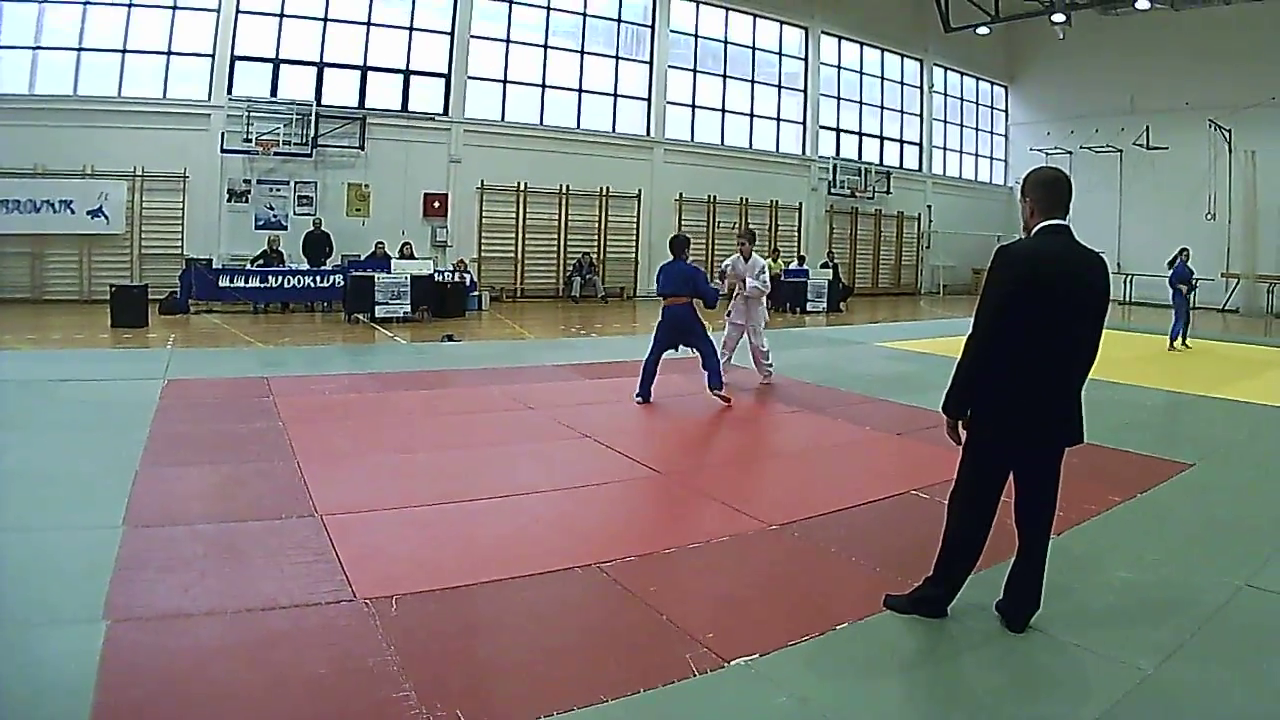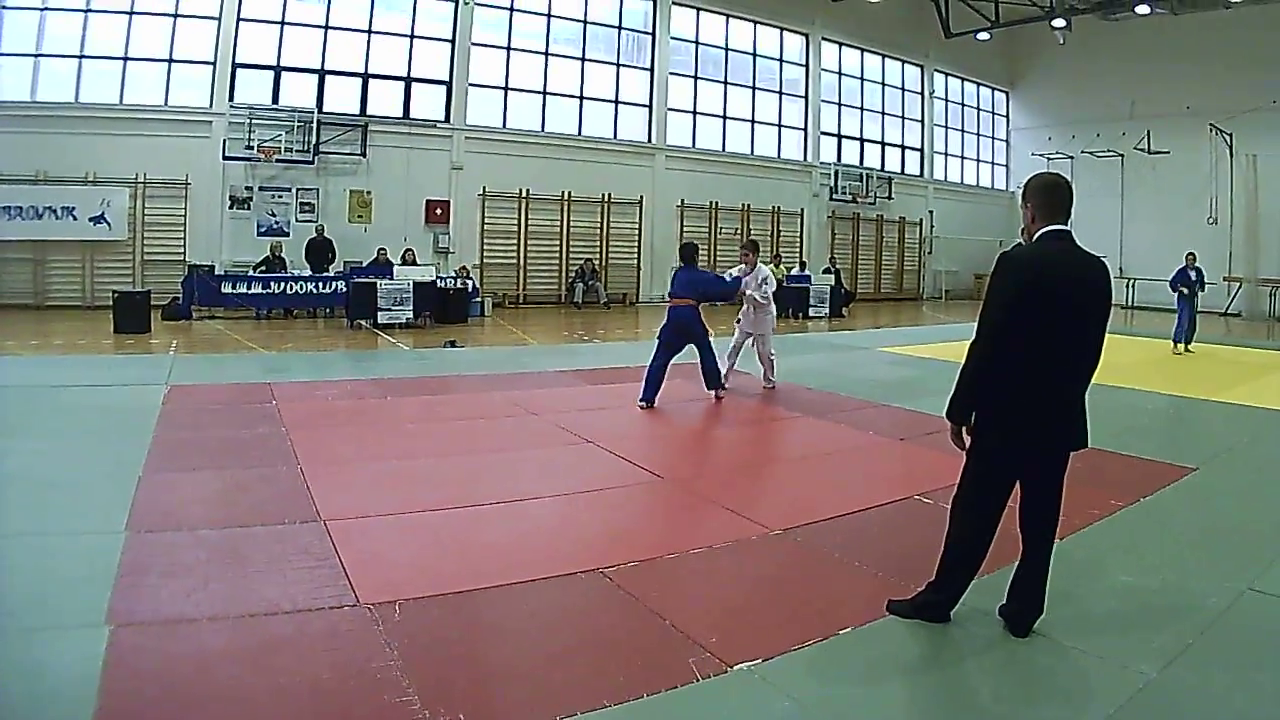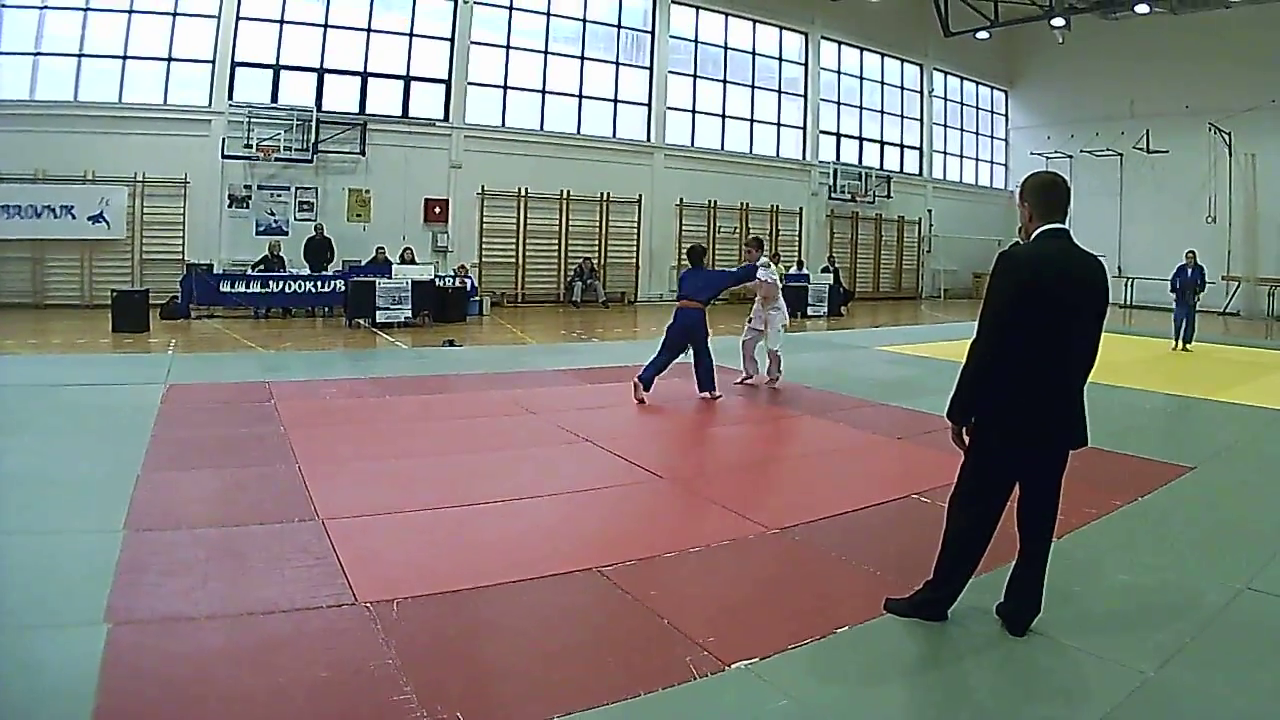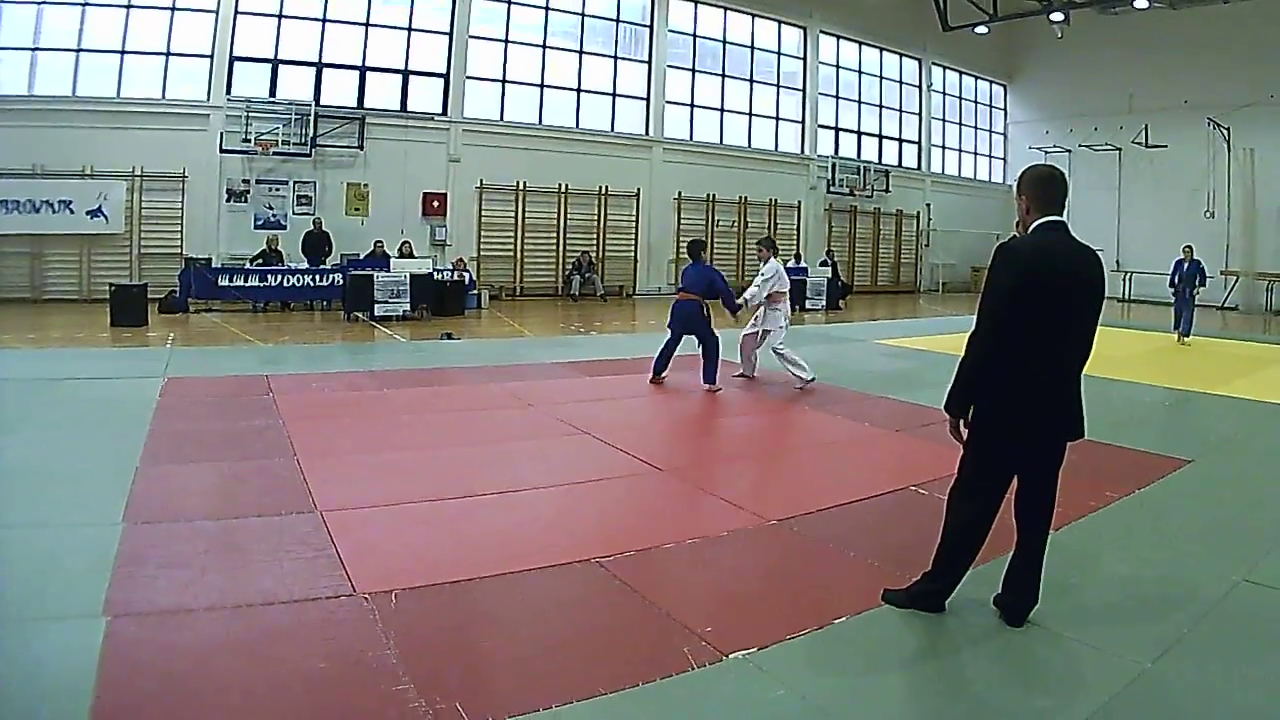
dt=0.2s
person 1, frame 1
left shoulder: (1015, 257)
right shoulder: (1094, 266)
left elbow: (984, 341)
right elbow: (1088, 346)
left wrist: (956, 405)
left hip: (1003, 409)
right hip: (1057, 411)
left knee: (971, 506)
right knee: (1036, 514)
left ankle: (936, 594)
right ankle: (1019, 606)
person 1, frame 2
left shoulder: (1017, 263)
right shoulder: (1096, 270)
left elbow: (987, 347)
right elbow: (1091, 349)
left wrist: (960, 411)
left hip: (1007, 415)
right hip: (1062, 416)
left knee: (974, 511)
right knee: (1040, 519)
left ankle: (939, 599)
right ankle: (1022, 611)
person 1, frame 3
left shoulder: (1017, 262)
right shoulder: (1092, 269)
left elbow: (988, 346)
right elbow: (1087, 347)
left wrist: (960, 411)
left hip: (1007, 414)
right hip: (1060, 414)
left knee: (972, 509)
right knee: (1038, 517)
left ankle: (936, 597)
right ankle: (1020, 610)
person 1, frame 4
left shoulder: (1015, 254)
right shoulder: (1089, 261)
left elbow: (987, 339)
right elbow: (1082, 338)
left wrist: (958, 403)
left hip: (1006, 406)
right hip: (1058, 406)
left knee: (972, 500)
right knee: (1036, 508)
left ankle: (934, 589)
right ankle: (1018, 600)
person 2, frame 1
left shoulder: (663, 269)
right shoulder: (693, 272)
right elbow: (709, 297)
right wrist: (715, 292)
left hip: (668, 313)
right hip: (687, 313)
left knee: (655, 354)
right knee: (707, 350)
left ankle: (643, 394)
right ankle: (717, 388)
person 2, frame 2
left shoulder: (677, 274)
right shoulder: (704, 277)
right elbow: (727, 292)
right wrist: (737, 280)
left hip: (673, 315)
right hip: (691, 315)
left knee: (661, 359)
right knee: (706, 352)
left ankle: (647, 399)
right ankle: (717, 388)
person 2, frame 3
left shoulder: (685, 275)
right shoulder: (713, 276)
right elbow: (737, 276)
right wrist: (756, 268)
left hip: (680, 315)
right hip: (696, 317)
left knee: (665, 354)
right knee: (702, 353)
left ankle: (642, 380)
right ankle: (709, 390)
person 2, frame 4
left shoulder: (687, 270)
right shoulder: (709, 271)
right elbow: (725, 293)
right wrist: (735, 309)
left hip: (678, 307)
right hip: (692, 309)
left knee: (674, 340)
right knee: (710, 343)
left ankle: (656, 374)
right ankle: (709, 382)
person 3, frame 1
left shoulder: (760, 264)
right shoulder: (733, 261)
left elbow: (764, 288)
right elbow: (724, 275)
left wrist: (745, 281)
left hip: (755, 306)
right hip: (738, 304)
left knee: (757, 344)
right knee: (728, 342)
left ankle: (766, 373)
right ankle: (720, 373)
person 3, frame 2
left shoulder: (763, 273)
right shoulder: (742, 269)
left elbow: (764, 298)
right elbow: (728, 279)
left wrist: (744, 291)
left hip: (764, 314)
right hip: (748, 311)
left knee: (764, 350)
right knee: (735, 346)
left ankle: (768, 379)
right ankle: (724, 377)
person 3, frame 3
left shoulder: (766, 266)
left elbow: (773, 284)
left hip: (774, 309)
right hip: (760, 307)
left knee: (772, 347)
right knee: (747, 341)
left ankle: (773, 375)
right ankle: (750, 373)
person 3, frame 4
left shoulder: (771, 268)
right shoulder: (769, 266)
left elbow: (759, 289)
right elbow: (763, 290)
left wrist: (743, 300)
left hip: (776, 311)
right hip: (767, 309)
left knee: (776, 346)
right knee: (747, 338)
left ankle: (806, 376)
right ankle: (747, 370)
